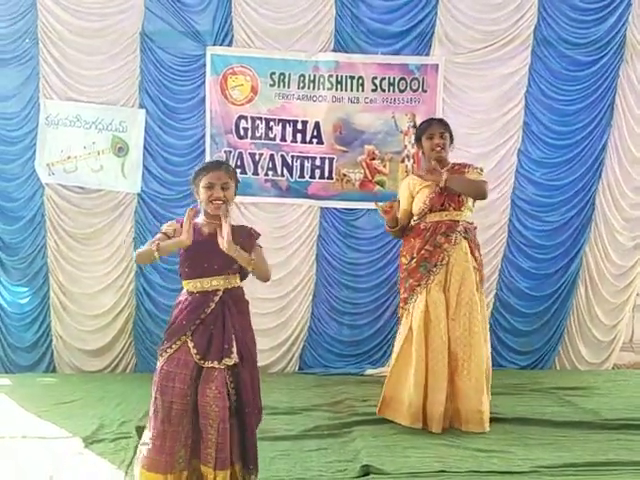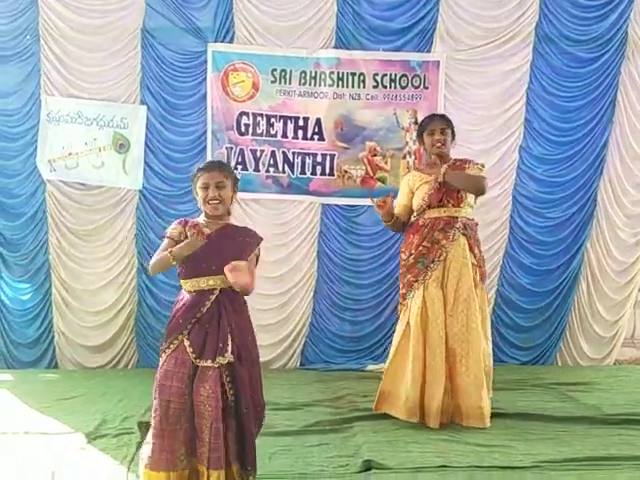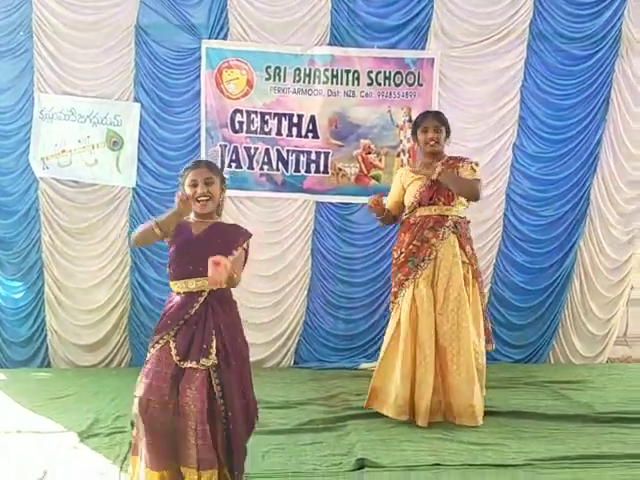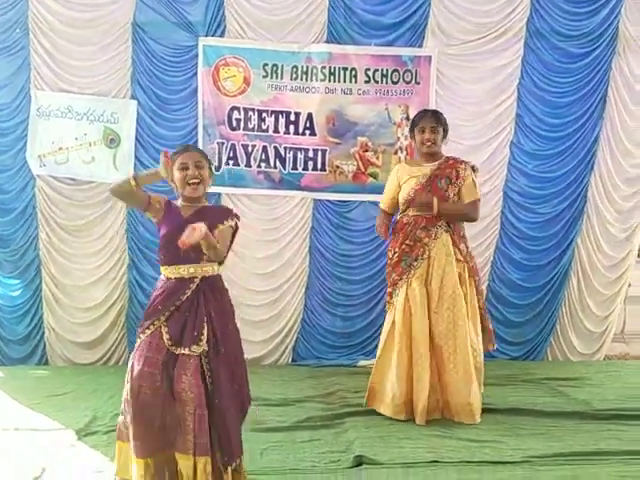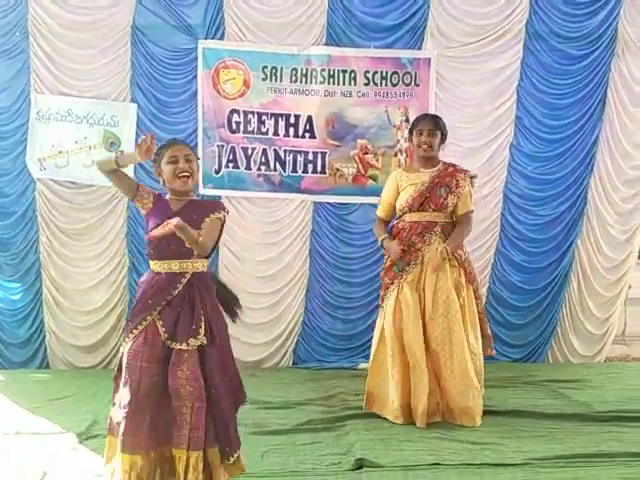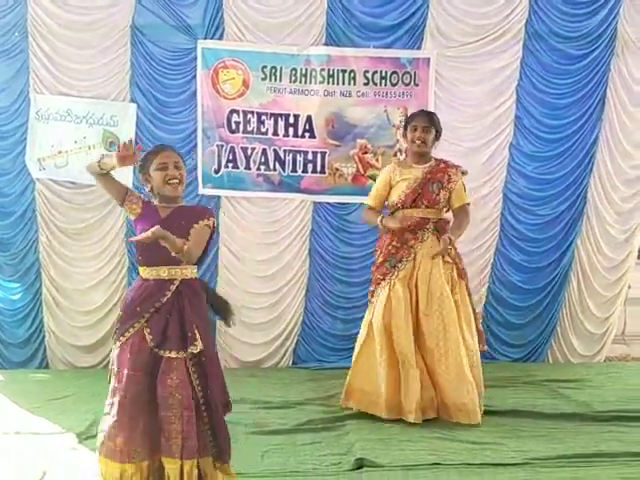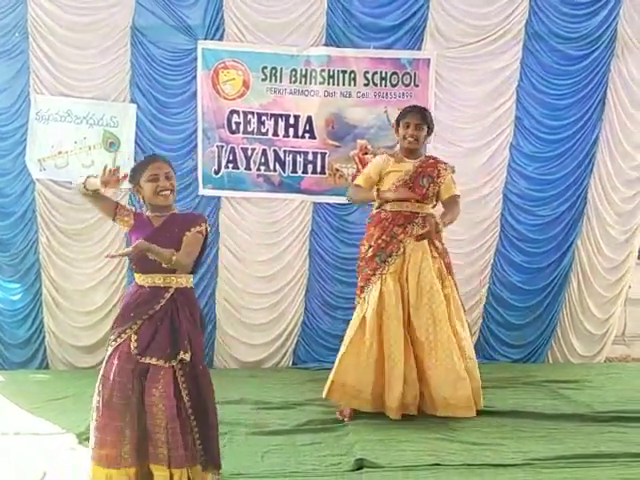
dt=0.1s
person 1, frame 1
left shoulder: (245, 235)
right shoulder: (180, 228)
left elbow: (265, 274)
right elbow: (140, 257)
left wrist: (232, 249)
right wrist: (176, 241)
left hip: (230, 323)
right hip: (189, 321)
left knee: (222, 402)
right knee: (174, 400)
person 1, frame 2
left shoulder: (245, 238)
right shoulder: (183, 229)
left elbow: (247, 287)
right elbow: (153, 267)
left wrist: (240, 280)
right wrist: (187, 246)
left hip: (228, 323)
right hip: (188, 320)
left knee: (218, 402)
right knee: (174, 399)
person 1, frame 3
left shoulder: (235, 235)
right shoulder: (175, 226)
left elbow: (233, 279)
right elbow: (137, 240)
left wrist: (226, 271)
right wrist: (172, 216)
left hip: (216, 321)
right hip: (176, 319)
left knee: (205, 403)
right knee: (153, 397)
person 1, frame 4
left shoulder: (223, 215)
right shoulder: (163, 208)
left elbow: (219, 253)
right elbow: (117, 191)
left wrist: (204, 234)
right wrist: (157, 174)
left hip: (207, 307)
right hip: (166, 305)
left knee: (199, 389)
right knee: (145, 383)
person 1, frame 5
left shoulder: (212, 208)
right shoulder: (152, 203)
left elbow: (204, 247)
right elbow: (105, 167)
left wrist: (180, 227)
right wrist: (134, 157)
left hip: (194, 301)
right hip: (154, 299)
left knee: (191, 382)
right knee: (142, 381)
person 1, frame 6
left shoulder: (200, 215)
right shoulder: (140, 208)
left elbow: (191, 254)
right elbow: (94, 169)
left wrist: (162, 235)
right wrist: (116, 161)
left hip: (182, 307)
right hip: (142, 306)
left knee: (181, 390)
right knee: (131, 390)
person 1, frame 7
left shoulder: (193, 222)
right shoulder: (134, 220)
left elbow: (185, 262)
right elbow: (85, 188)
left wrist: (147, 249)
right wrist: (101, 183)
left hip: (176, 315)
right hip: (136, 313)
left knee: (172, 396)
right knee: (120, 392)
person 2, frame 1
left shoulder: (465, 172)
right shoulder: (411, 182)
left elbow: (482, 191)
right elbow: (400, 230)
left wrist: (442, 178)
right wrist: (391, 220)
left hip: (461, 259)
right hip: (423, 259)
left knee: (463, 328)
right knee: (423, 326)
left ankle: (460, 405)
right ankle: (419, 404)
person 2, frame 2
left shoulder: (466, 167)
right shoulder: (412, 178)
left elbow: (481, 187)
right elbow: (400, 224)
left wrist: (441, 172)
right wrist: (386, 215)
left hip: (461, 255)
right hip: (422, 255)
left knee: (463, 325)
right knee: (422, 322)
left ankle: (460, 401)
right ankle: (418, 400)
person 2, frame 3
left shoulder: (461, 166)
right shoulder: (405, 174)
left elbow: (475, 192)
right elbow: (390, 216)
left wrist: (435, 174)
right wrist: (378, 210)
left hip: (452, 254)
right hip: (414, 253)
left knee: (454, 324)
right knee: (413, 321)
left ankle: (453, 399)
right ankle: (409, 398)
person 2, frame 4
left shoulder: (459, 168)
right shoulder: (401, 171)
left elbow: (472, 211)
right elbow: (385, 213)
left wrist: (434, 205)
right wrist: (382, 224)
left hip: (447, 253)
right hip: (409, 252)
left knee: (450, 323)
right knee: (408, 320)
left ankle: (451, 398)
right ankle: (406, 397)
person 2, frame 5
left shoulder: (456, 176)
right shoulder: (398, 177)
left elbow: (464, 222)
right elbow: (380, 220)
left wrist: (450, 246)
right wrist: (386, 241)
left hip: (444, 258)
right hip: (404, 259)
left knee: (448, 328)
right knee: (398, 324)
left ankle: (453, 400)
right ankle: (400, 401)
person 2, frame 6
left shoulder: (449, 172)
right shoulder: (392, 171)
left elbow: (463, 213)
right elbow: (369, 210)
left wrist: (449, 237)
right wrist: (387, 222)
left hip: (435, 256)
right hip: (397, 254)
left knee: (443, 326)
right knee: (386, 320)
left ankle: (451, 400)
right ankle: (387, 397)
person 2, frame 7
left shoulder: (439, 169)
right shoulder: (384, 162)
left elbow: (454, 207)
right elbow: (354, 193)
left wrist: (437, 223)
right wrist: (388, 192)
left hip: (422, 248)
right hip: (382, 247)
left knee: (432, 318)
right knee: (376, 314)
left ankle: (439, 394)
right ankle: (357, 394)
